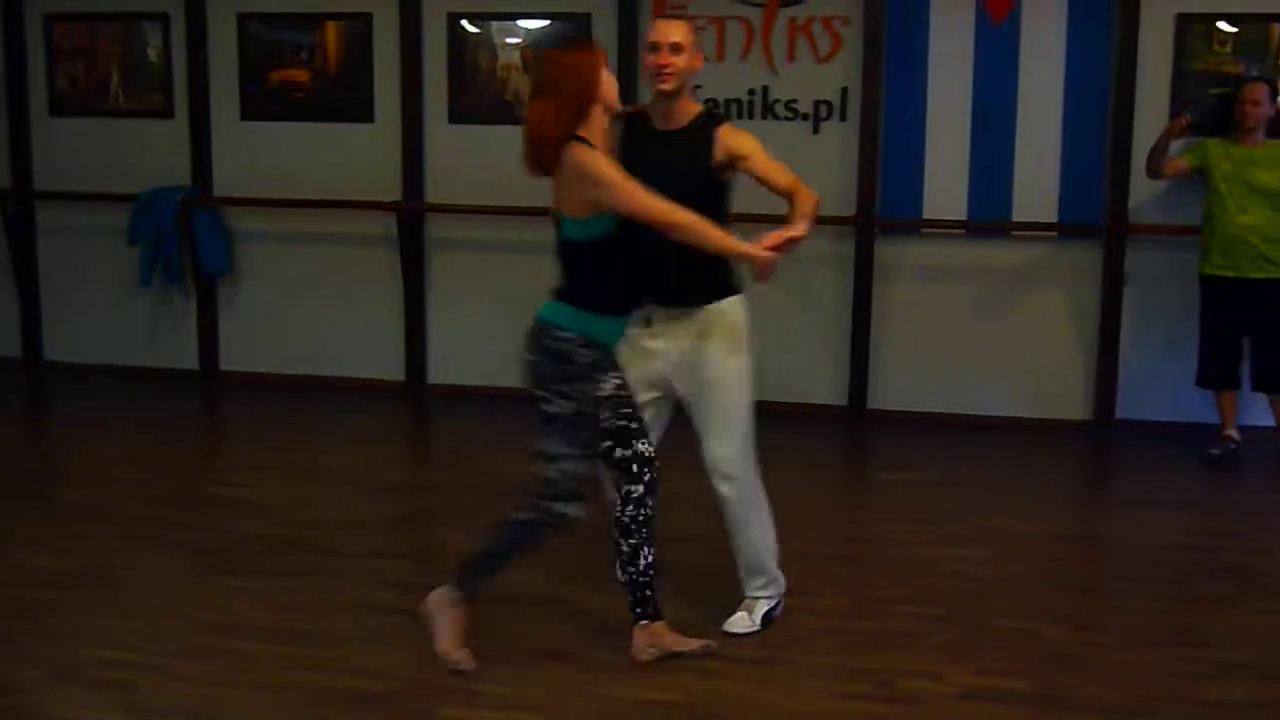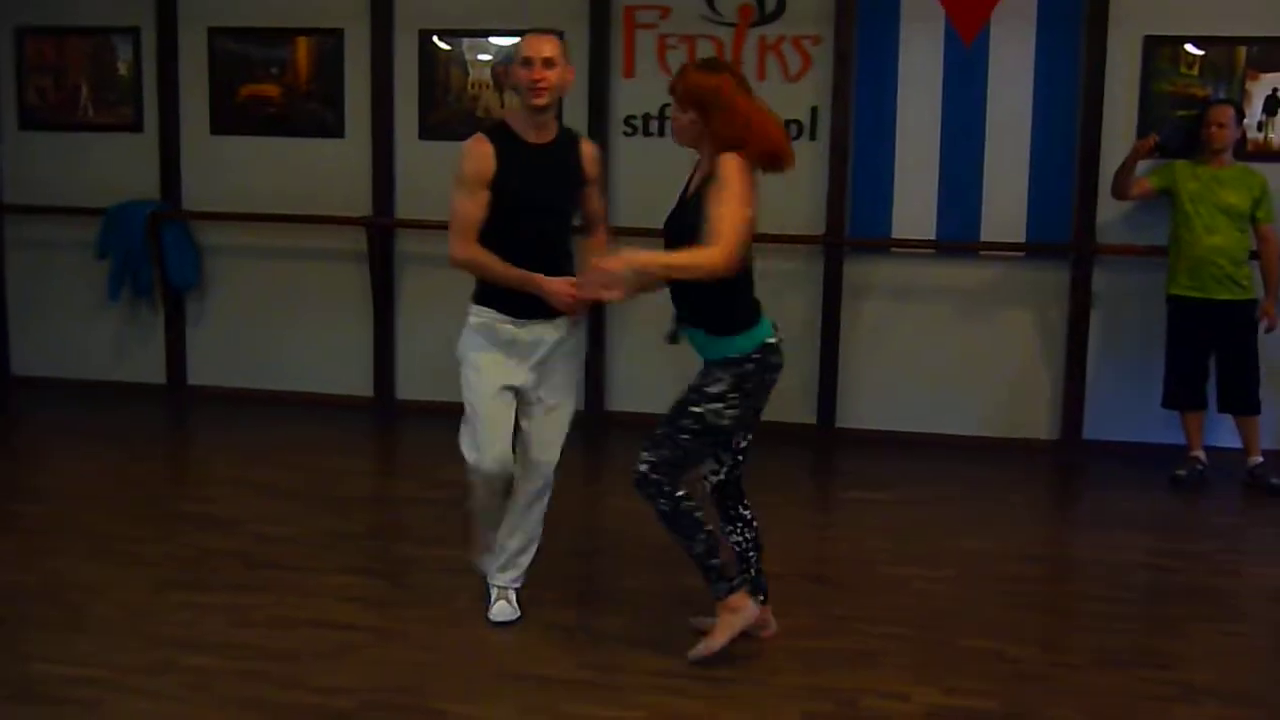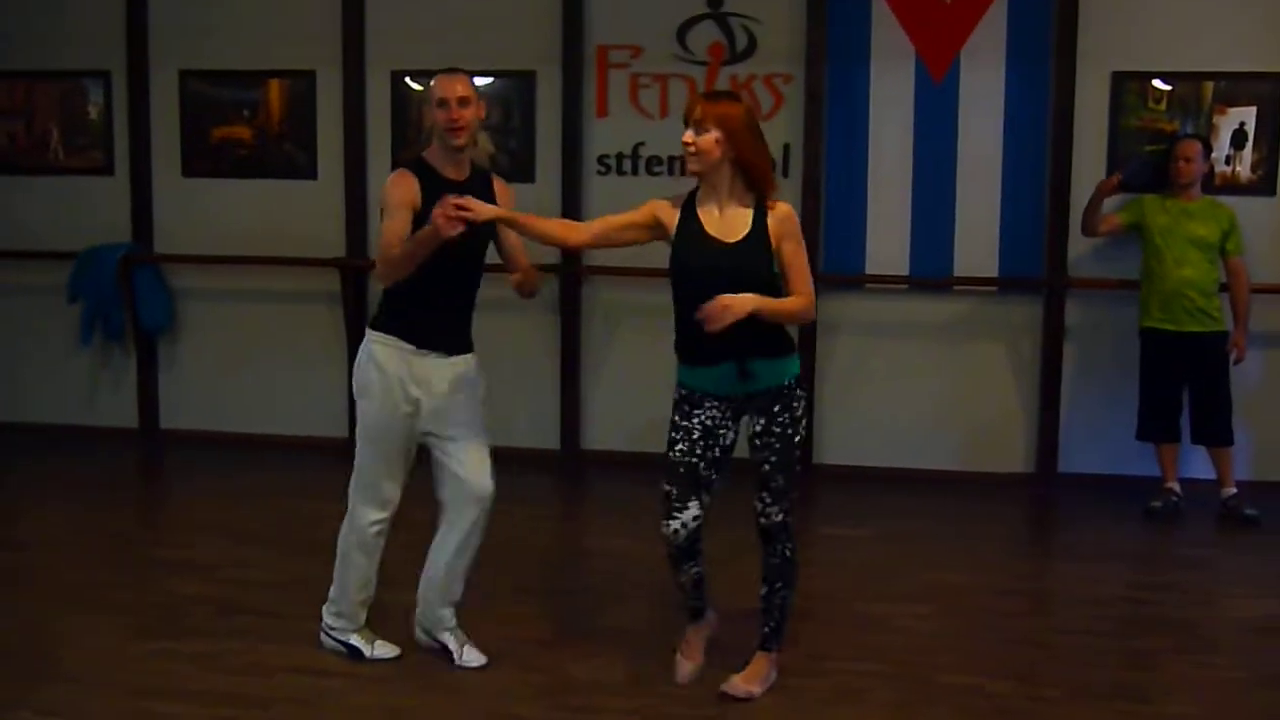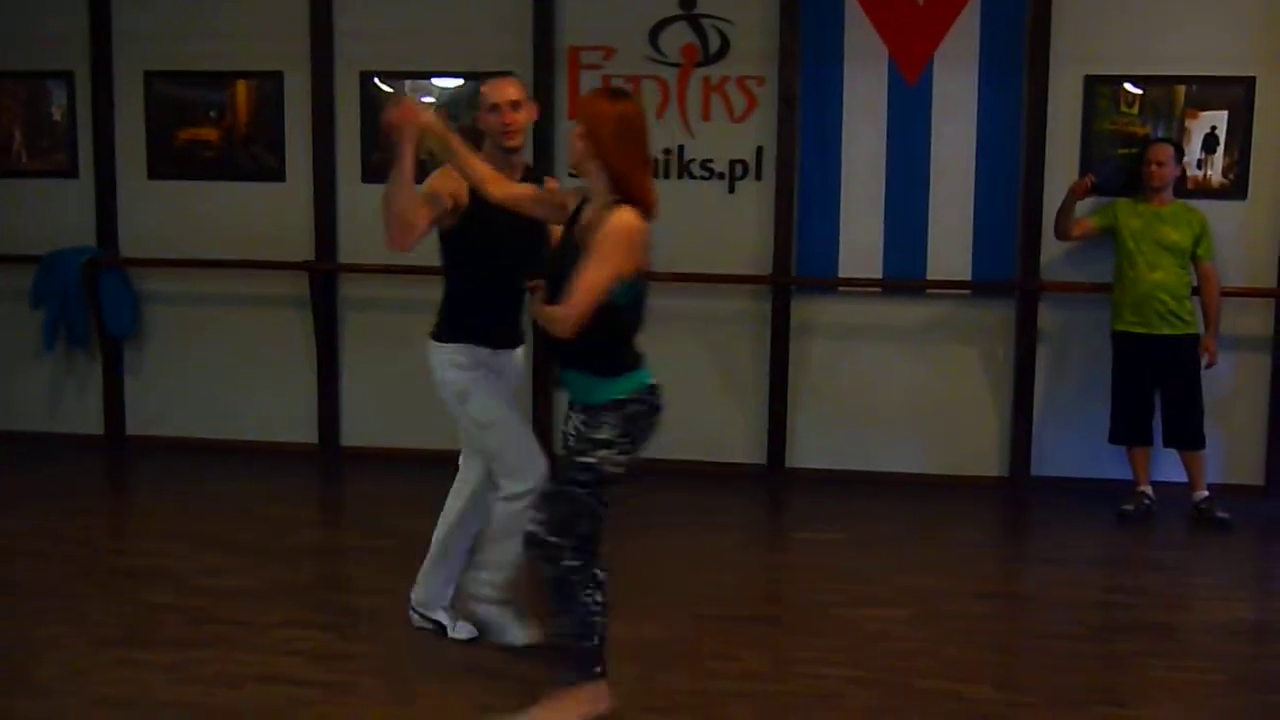
dt=0.5s
person 1, frame 1
left shoulder: (583, 157)
right shoulder: (583, 162)
right elbow: (674, 219)
right wrist: (749, 251)
left hip: (585, 343)
right hip: (571, 346)
left knee: (640, 471)
right knee: (560, 501)
left ankle: (649, 626)
right ankle: (454, 598)
person 1, frame 2
left shoulder: (728, 169)
right shoulder: (709, 169)
left elbow: (719, 258)
left wrist: (633, 262)
right wrist: (632, 283)
left hip: (738, 359)
right hip: (738, 354)
left knee: (655, 474)
right knee: (723, 487)
left ankle: (734, 597)
right ankle: (753, 604)
person 1, frame 3
left shoulder: (777, 216)
right shoulder: (671, 213)
left elbow: (806, 305)
right elbow: (579, 236)
left wrist: (751, 302)
right wrist: (500, 213)
left hip: (774, 387)
right hip: (702, 390)
left knee: (773, 523)
right knee: (678, 525)
left ankle: (768, 652)
right ankle: (699, 620)
person 1, frame 4
left shoulder: (624, 223)
right shoulder: (578, 206)
left elbow: (566, 321)
right elbow: (498, 188)
left wrist: (540, 307)
right wrist: (441, 134)
left hip: (619, 405)
right hip: (588, 400)
left knee: (552, 534)
right knee: (572, 541)
person 2, frame 1
left shoulder: (722, 139)
right shoulder: (620, 132)
left elbow: (798, 191)
left wrist: (793, 228)
left hip: (711, 313)
right hip: (643, 311)
left knee: (728, 459)
left ankle: (764, 588)
person 2, frame 2
left shoulder: (583, 153)
right shoulder: (483, 150)
left elbow: (596, 229)
right elbow: (461, 249)
right wrist: (538, 283)
left hip: (559, 326)
right hip: (494, 324)
left knee: (539, 461)
right knee: (488, 456)
left ankle: (504, 577)
right ankle: (492, 534)
person 2, frame 3
left shoulder: (495, 190)
right shoulder: (406, 183)
left elbow: (520, 270)
right elbow: (386, 271)
left wrist: (524, 280)
right wrist: (432, 235)
left hip: (456, 361)
right hip: (392, 356)
left knee: (474, 490)
right knee: (374, 500)
left ankle: (437, 618)
right ankle: (341, 623)
person 2, frame 4
left shoulder: (539, 189)
right shoulder: (455, 181)
right elbow: (399, 239)
right wrist: (405, 152)
left hip: (507, 355)
right hip: (463, 355)
left knee: (479, 485)
right knee: (527, 476)
left ankle: (433, 602)
right ankle: (489, 598)
person 3, frame 1
right shoulder: (1210, 150)
right elbow: (1157, 171)
right wrist: (1166, 138)
right hip: (1219, 276)
right knee: (1220, 359)
right ankle: (1229, 434)
person 3, frame 2
right shoulder: (1177, 172)
right elbow: (1122, 192)
right wrist: (1133, 158)
left hip: (1237, 299)
right hip: (1186, 297)
left knee: (1243, 384)
right knee: (1187, 381)
right ankle: (1196, 456)
person 3, frame 3
left shoulder: (1222, 214)
right shoulder: (1146, 207)
left elbow: (1237, 274)
right elbow: (1092, 228)
left wrist: (1241, 329)
right wrist: (1099, 196)
left hip: (1208, 330)
right hip: (1158, 329)
left knee: (1216, 415)
right knee: (1161, 413)
left ankle: (1229, 493)
right ankle: (1171, 489)
person 3, frame 4
left shoulder: (1193, 219)
right shoulder: (1119, 211)
left elbow: (1208, 278)
right elbow: (1066, 232)
left wrist: (1211, 333)
right wrist: (1071, 199)
left hip: (1180, 334)
right hip: (1131, 333)
left knee: (1187, 418)
right knee: (1133, 417)
left ankle: (1201, 496)
right ankle: (1143, 492)
